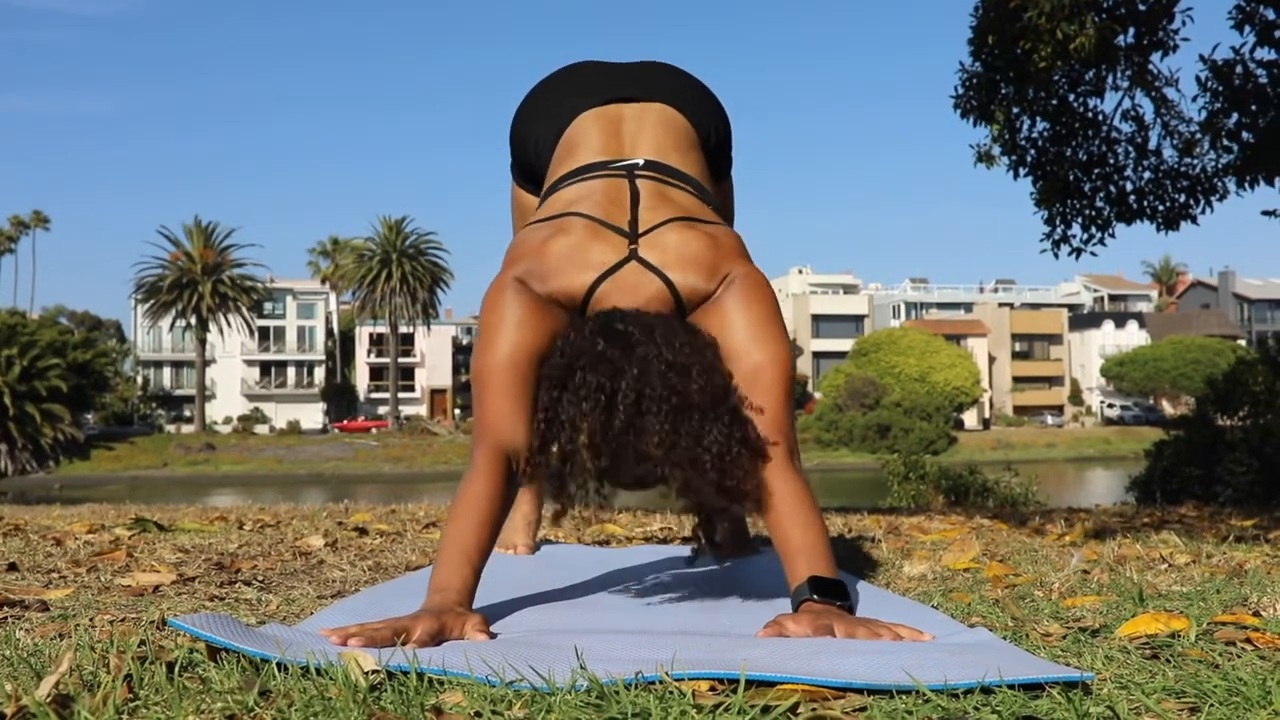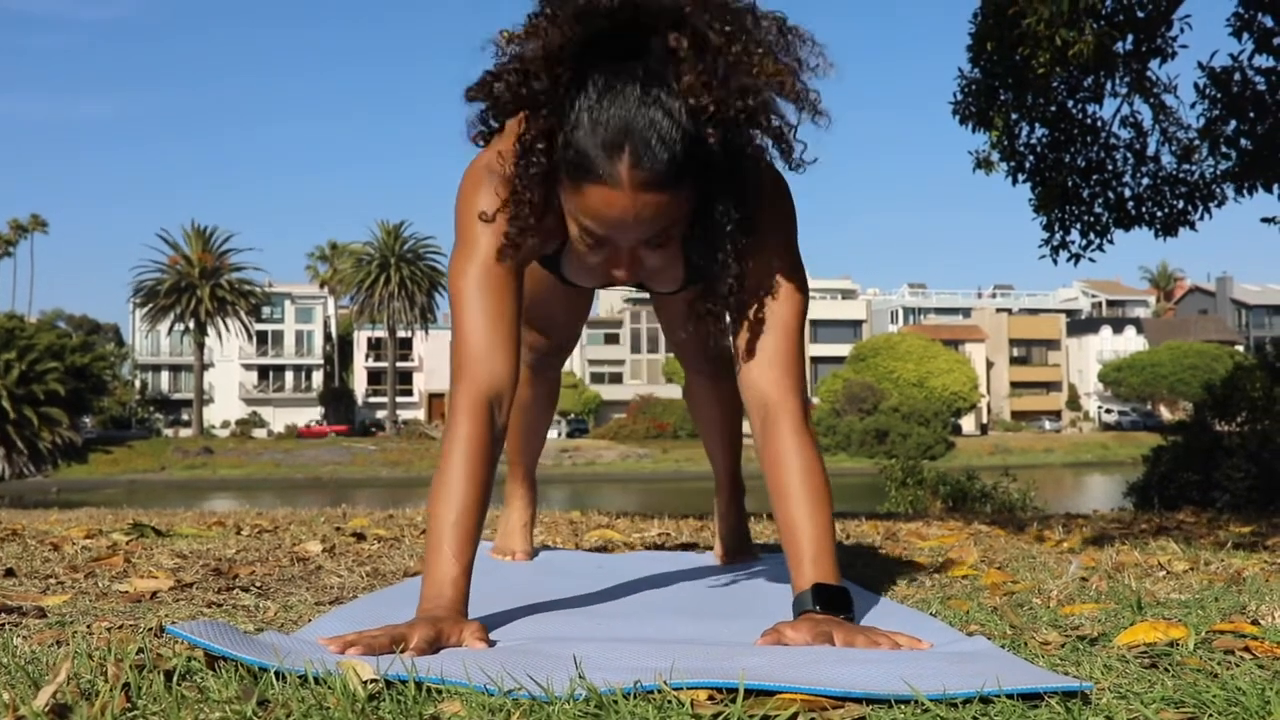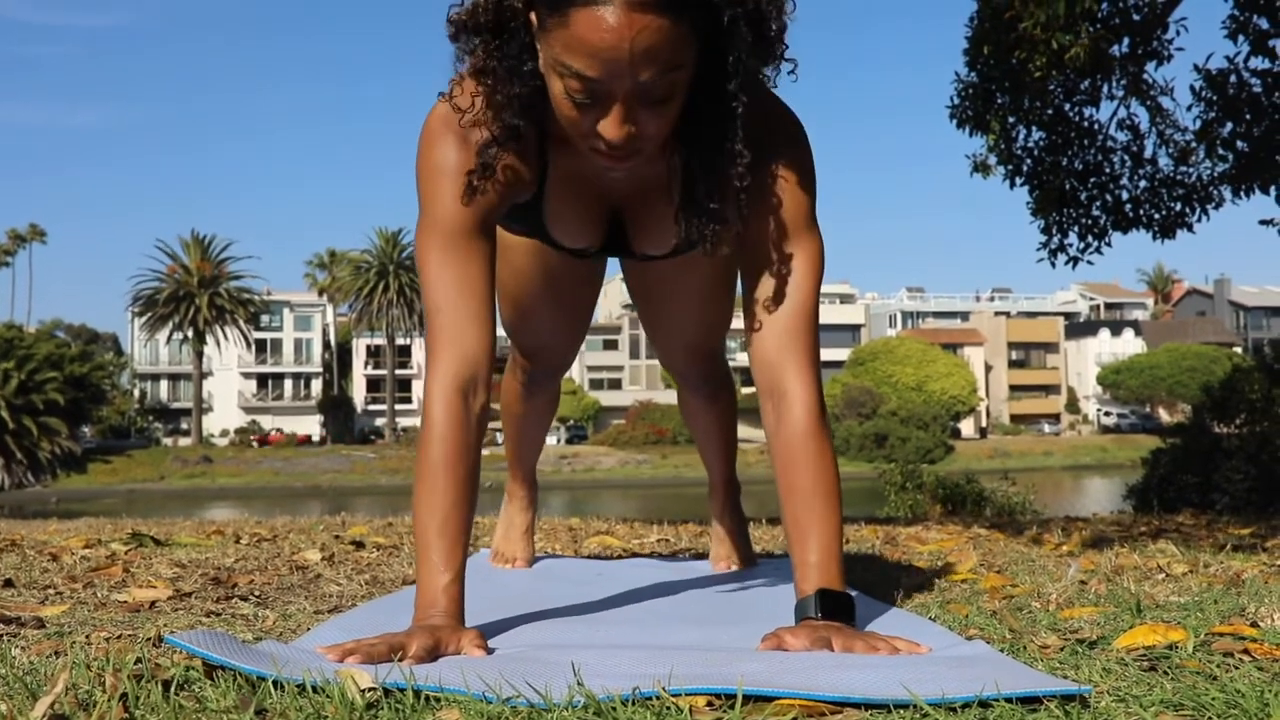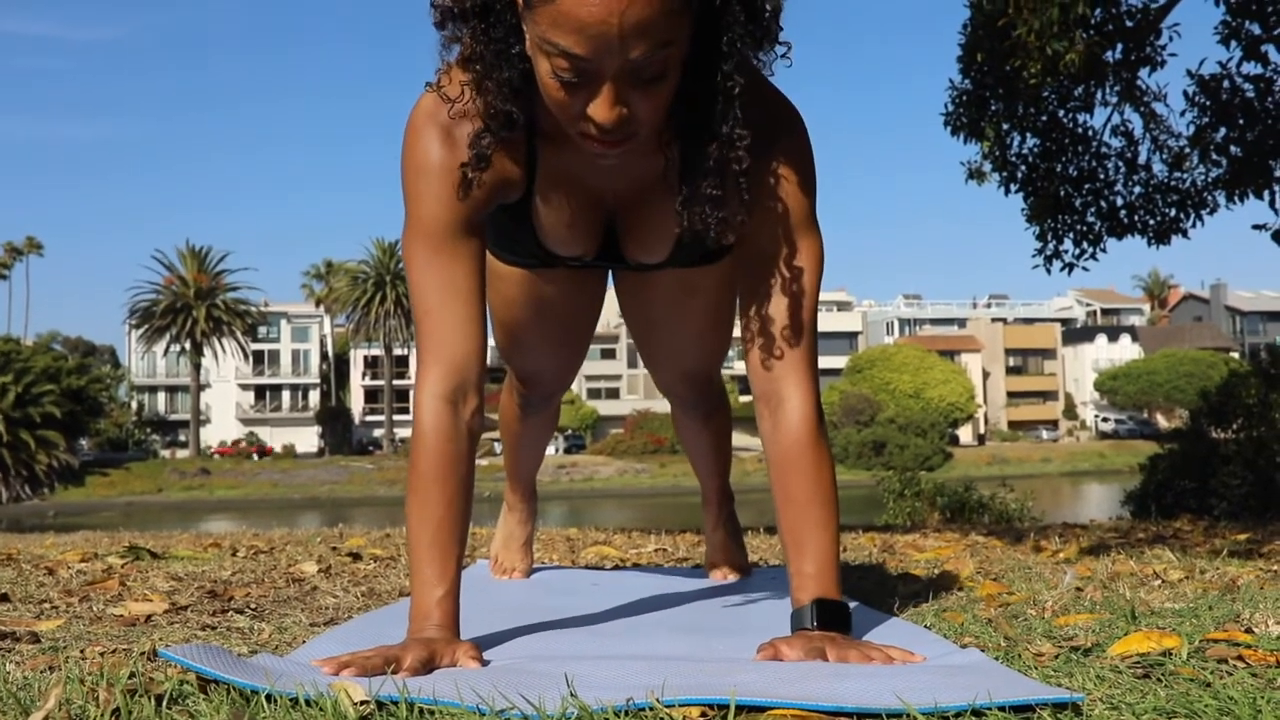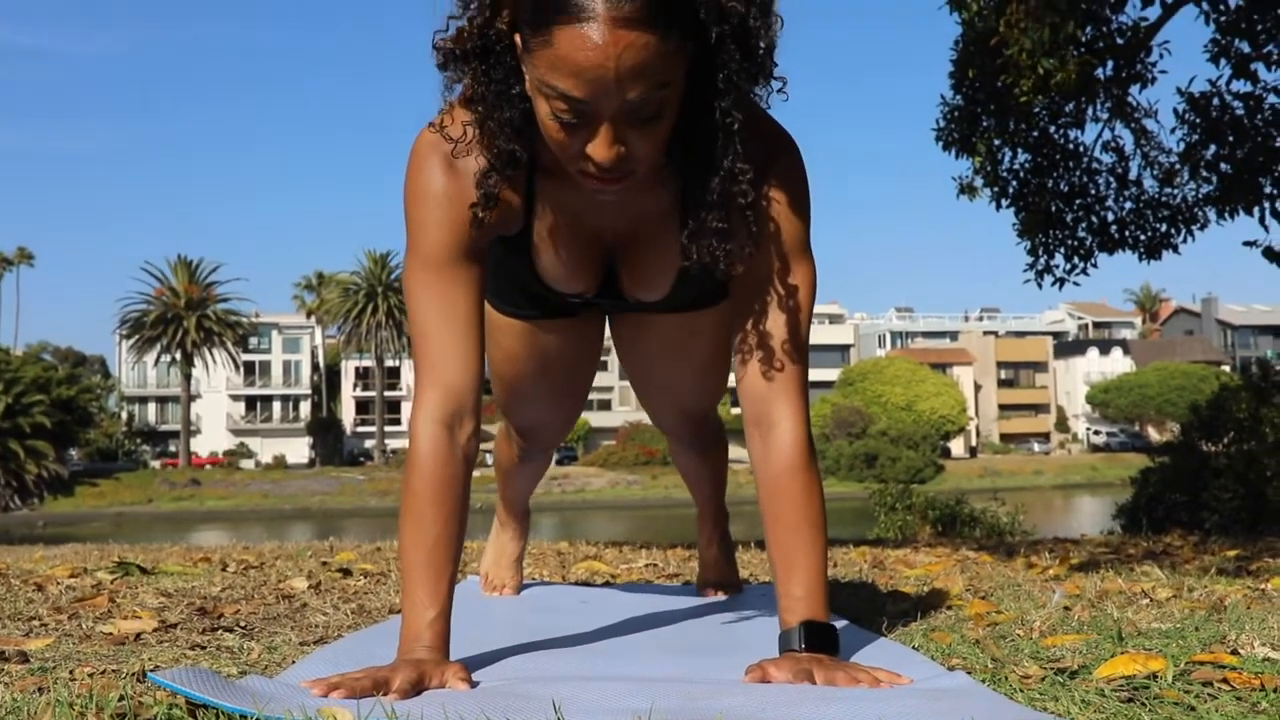
dt=0.7s
person 1, frame 1
left shoulder: (728, 291)
right shoulder: (531, 291)
left elbow: (773, 453)
right elbow: (495, 454)
left wrist: (822, 597)
right wrist: (444, 603)
left knee: (724, 368)
right knee: (531, 361)
left ankle: (725, 505)
right ankle: (530, 498)
person 1, frame 2
left shoulder: (750, 195)
right shoulder: (505, 181)
left elbow: (777, 402)
right elbow: (478, 397)
left wrist: (822, 601)
right wrist: (441, 606)
right hip: (552, 213)
left knee: (706, 353)
right knee: (539, 348)
left ankle: (728, 500)
right ankle: (520, 495)
person 1, frame 3
left shoulder: (760, 136)
right shoulder: (472, 125)
left elbow: (789, 381)
right elbow: (457, 379)
left wrist: (824, 604)
right wrist: (437, 612)
left hip: (684, 225)
right hip: (543, 218)
right knee: (539, 359)
left ankle: (724, 503)
right ankle: (519, 495)
person 1, frame 4
left shoulder: (756, 129)
right shoulder: (456, 122)
left elbow: (786, 386)
right elbow: (448, 389)
left wrist: (820, 616)
right wrist: (432, 625)
left hip: (685, 236)
right hip: (536, 234)
right knee: (537, 380)
left ankle: (719, 513)
right ankle: (517, 506)
person 1, frame 5
left shoulder: (754, 160)
right shoulder: (459, 156)
left elbow: (777, 413)
right elbow: (444, 412)
left wrist: (806, 637)
right wrist: (422, 647)
left hip: (682, 285)
right hip: (537, 282)
right knee: (536, 428)
left ankle: (713, 532)
right ankle: (510, 521)
